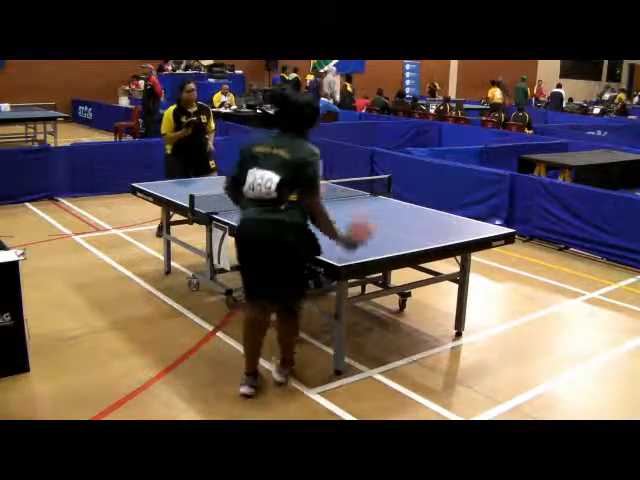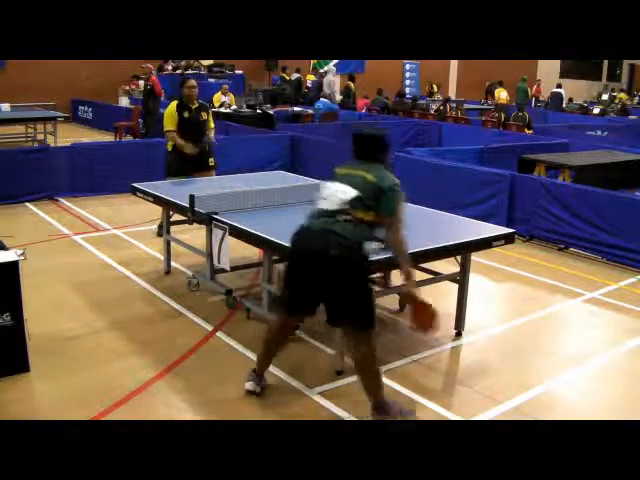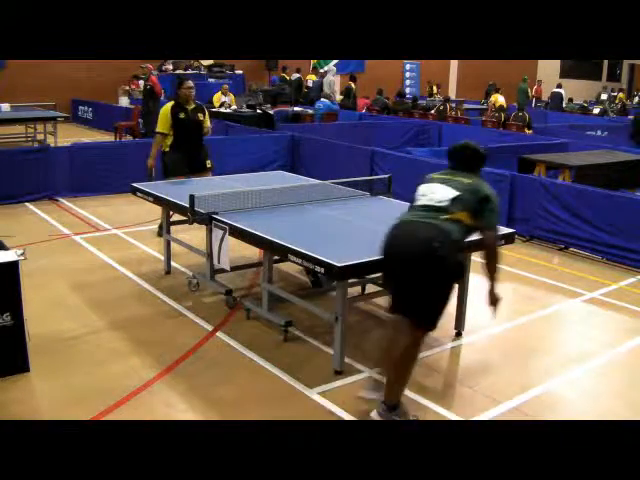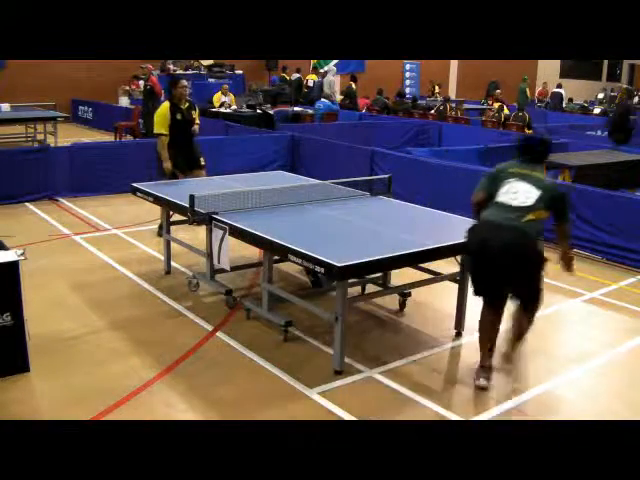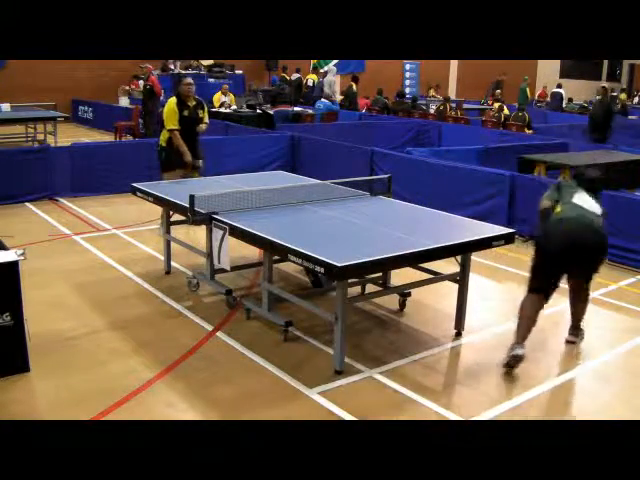
dt=0.4s
person 1, frame 1
left shoulder: (252, 146)
right shoulder: (307, 153)
left elbow: (232, 189)
right elbow: (313, 208)
right wrist: (340, 238)
left hip: (250, 231)
right hip: (286, 235)
left knee: (257, 306)
right knee: (289, 305)
left ankle: (250, 376)
right ankle: (285, 366)
person 1, frame 2
left shoulder: (338, 172)
right shoulder: (388, 182)
right elbow: (394, 231)
right wrist: (409, 280)
left hip: (303, 241)
right hip: (339, 251)
left knee: (289, 317)
right knee: (360, 333)
left ankle: (256, 376)
right ankle: (381, 408)
person 1, frame 3
left shoulder: (429, 179)
right shoulder: (483, 190)
right elbow: (490, 242)
right wrist: (492, 285)
left hip: (398, 238)
right hip: (436, 247)
left knee: (404, 314)
right knee: (414, 328)
left ankle: (386, 378)
right ankle: (389, 406)
person 1, frame 4
left shoulder: (502, 169)
right shoulder: (554, 184)
left elbow: (477, 200)
right elbow: (563, 227)
right wrist: (567, 252)
left hip: (482, 238)
right hip: (519, 243)
left knee: (492, 304)
right knee: (528, 300)
left ankle: (483, 369)
right ankle: (511, 349)
person 1, frame 5
left shoulder: (562, 185)
right shoulder: (597, 205)
left elbow: (544, 208)
left wrist: (546, 239)
left hip: (559, 231)
right hip: (593, 238)
left knee: (536, 293)
right knee: (580, 284)
left ankle: (518, 345)
right ankle: (575, 330)
person 2, frame 1
left shoulder: (205, 109)
right shoulder: (172, 112)
left elbow: (210, 129)
right elbow: (166, 138)
left wrist: (210, 142)
right wrist: (183, 133)
left hip: (201, 155)
right hip: (178, 157)
right ankle: (163, 224)
person 2, frame 2
left shoulder: (204, 107)
right shoulder: (174, 108)
left elbow: (209, 128)
right elbow: (169, 134)
left wrist: (210, 135)
right wrist: (184, 145)
left hip: (202, 152)
right hip: (180, 154)
right ankle: (163, 223)
person 2, frame 3
left shoulder: (201, 108)
right shoulder: (169, 109)
left elbow: (206, 128)
right elbow: (160, 135)
left wrist: (207, 130)
right wrist: (152, 157)
left hip: (198, 151)
right hip: (176, 153)
right ankle: (164, 223)
person 2, frame 4
left shoulder: (192, 104)
right shoulder: (166, 108)
right elbow: (161, 135)
left wrist: (196, 127)
right wrist: (165, 160)
left hip: (190, 148)
right hip: (172, 152)
right ankle: (164, 224)
person 2, frame 5
left shoulder: (200, 103)
right shoulder: (173, 104)
left elbow: (205, 121)
right elbow: (172, 131)
left wrist: (203, 126)
right wrist: (185, 153)
left hip: (192, 147)
right hip: (172, 148)
